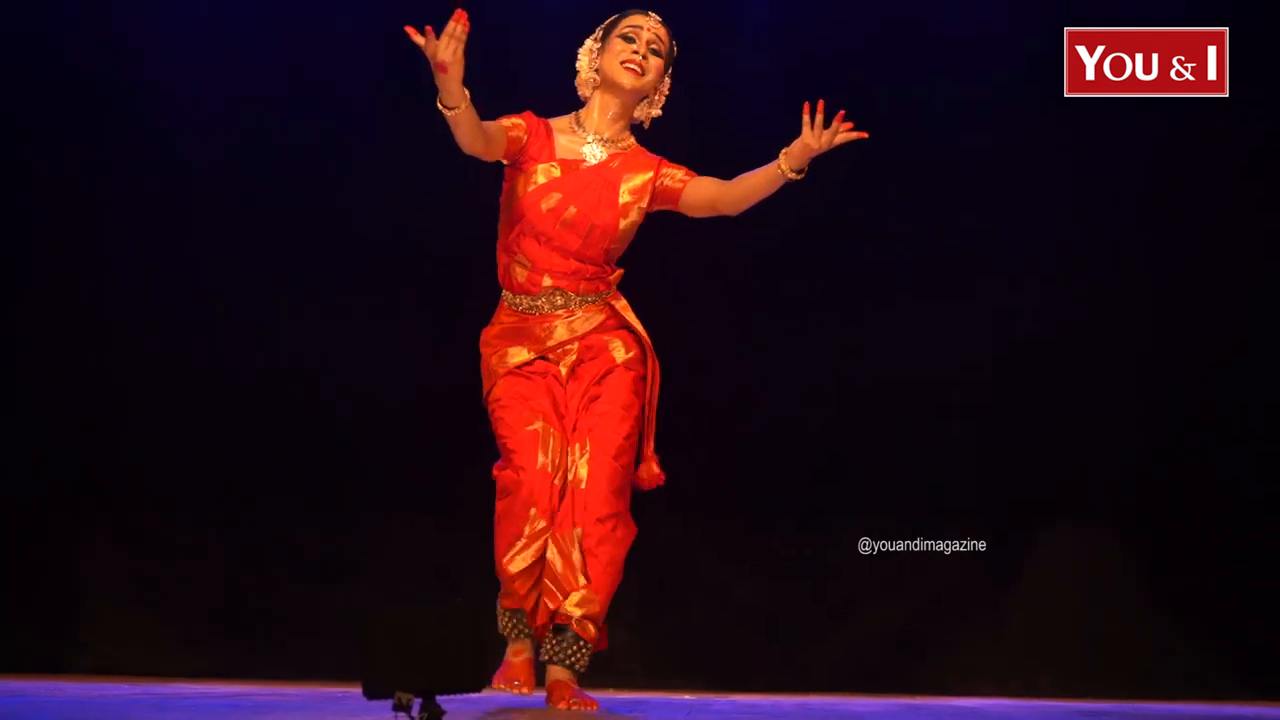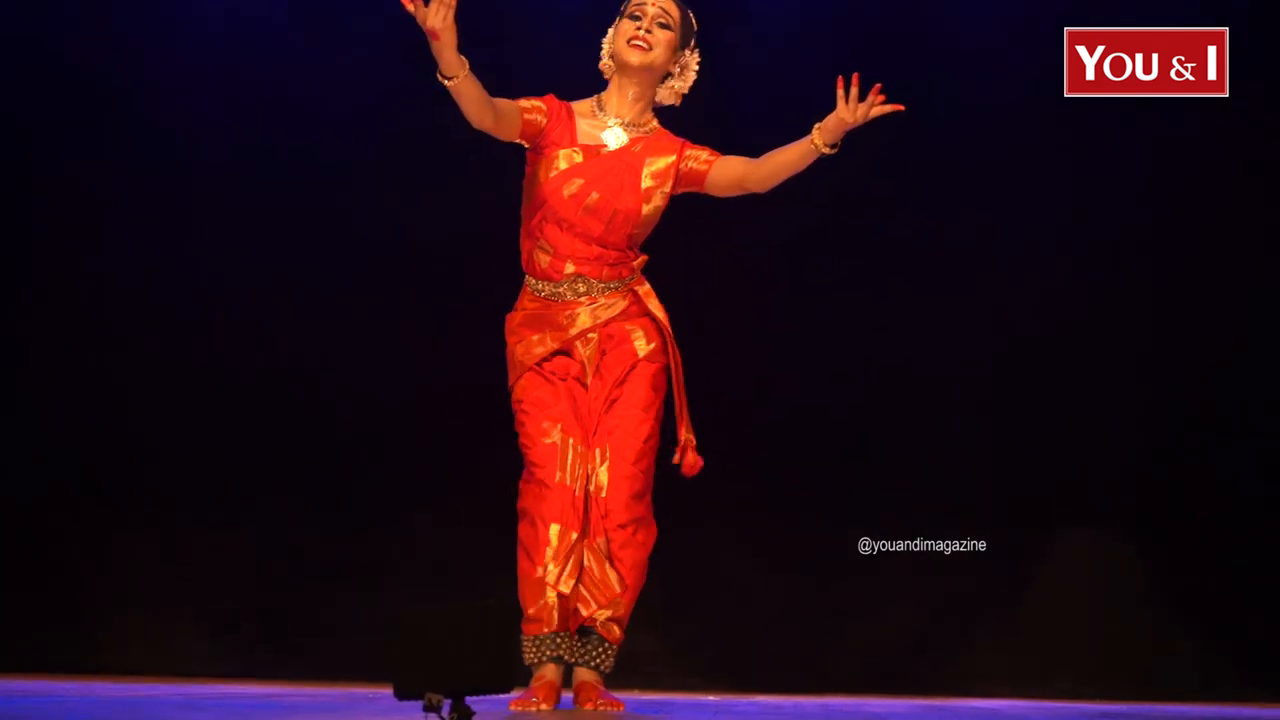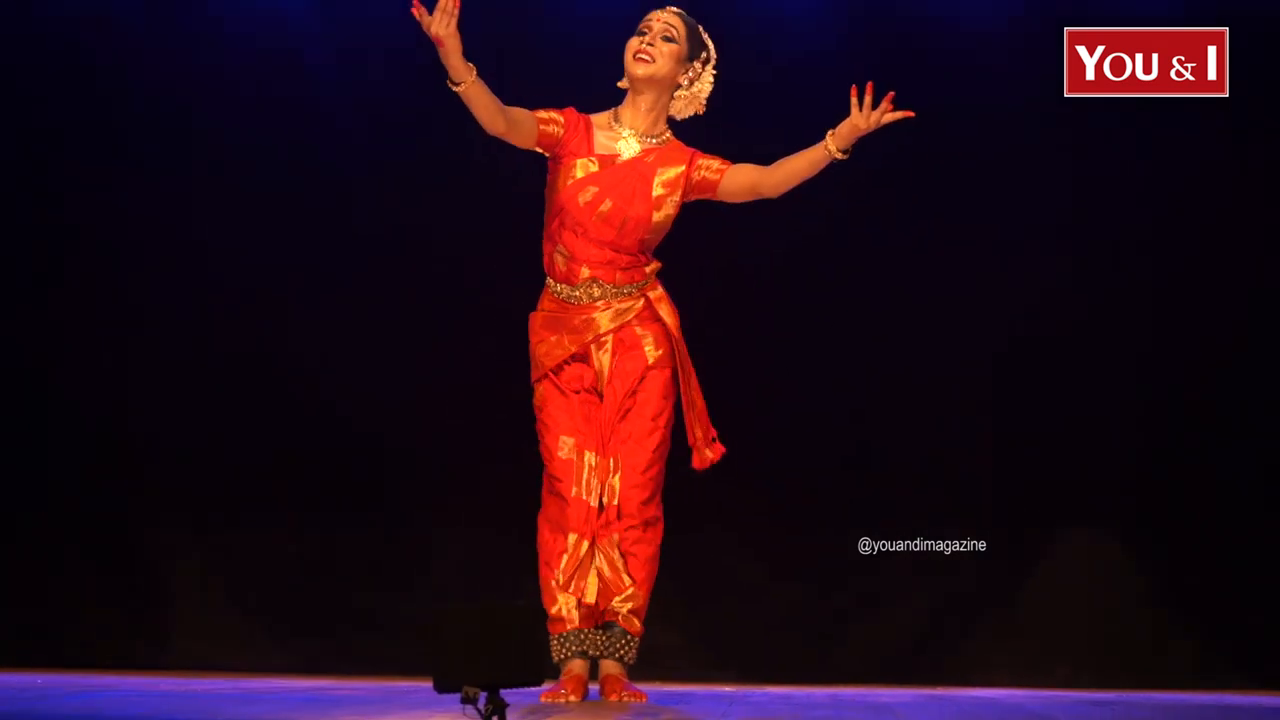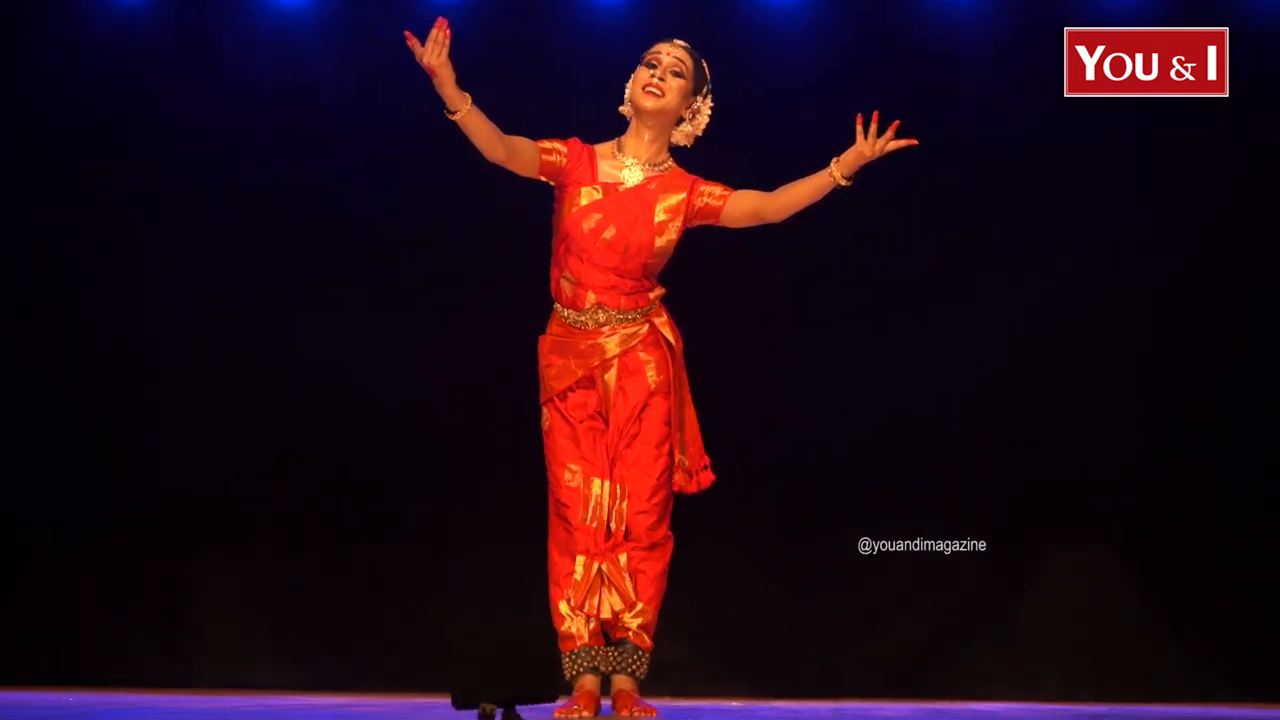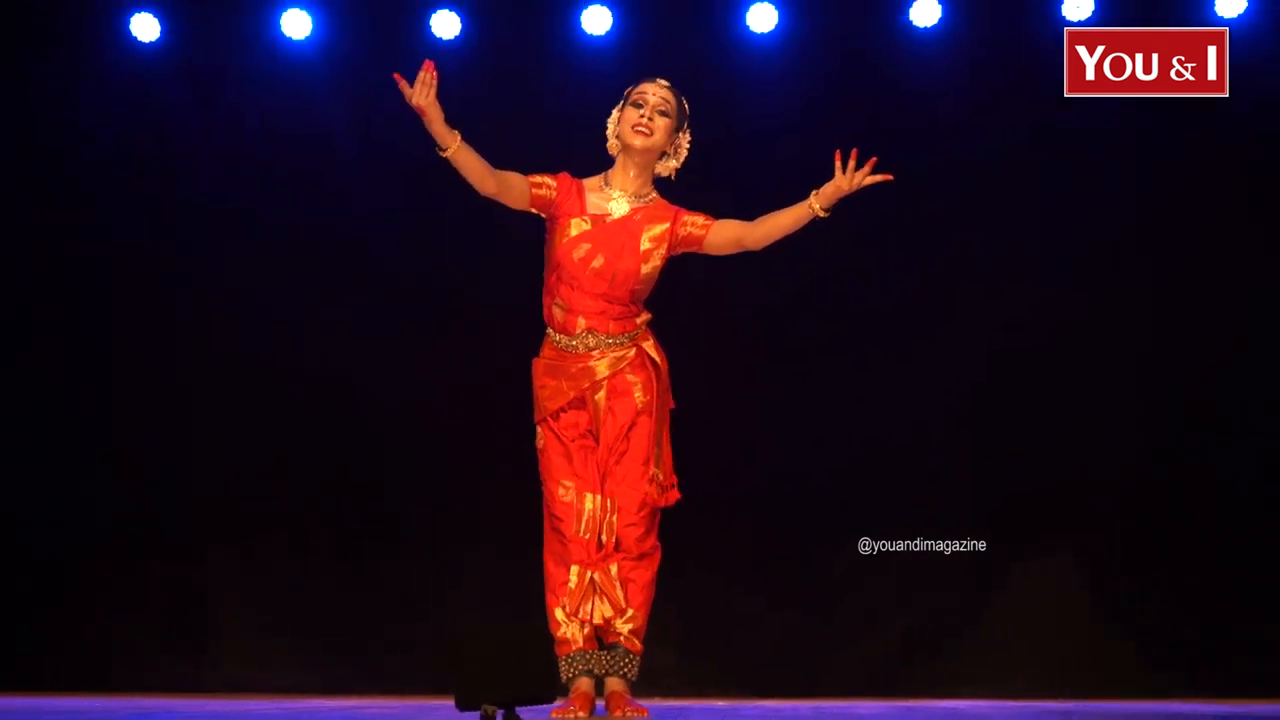
dt=0.2s
person 1, frame 1
left shoulder: (646, 173)
right shoulder: (531, 134)
left elbow: (728, 199)
right elbow: (475, 141)
left wrist: (798, 157)
right wrist: (449, 80)
left hip: (603, 342)
right hip: (521, 341)
left knee: (596, 498)
right knee: (532, 471)
left ankle: (565, 665)
right ankle: (519, 639)
person 1, frame 2
left shoulder: (669, 157)
right shoulder: (552, 119)
left elbow: (754, 175)
right elbow: (485, 115)
left wrist: (829, 133)
left hip: (624, 332)
right hip: (544, 330)
left knee: (619, 496)
right knee: (553, 483)
left ankle: (589, 669)
right ankle: (546, 667)
person 1, frame 3
left shoulder: (683, 165)
right shoulder: (571, 131)
left elbow: (767, 182)
right elbow: (500, 121)
left wrist: (843, 138)
left hip: (637, 334)
right hip: (562, 331)
left knee: (632, 495)
right knee: (571, 490)
left ankle: (615, 661)
right ankle: (571, 660)
person 1, frame 4
left shoulder: (685, 192)
right shoulder: (575, 160)
left elbow: (771, 207)
right elbow: (501, 149)
left wrist: (847, 165)
right wrist: (447, 85)
left hip: (641, 357)
right hip: (569, 355)
left knee: (640, 514)
right knee: (579, 513)
person 1, frame 5
left shoulder: (669, 223)
right shoulder: (565, 194)
left elbow: (751, 236)
right elbow: (493, 184)
left hip: (629, 378)
right hip: (562, 377)
left knee: (629, 526)
right knee: (572, 525)
